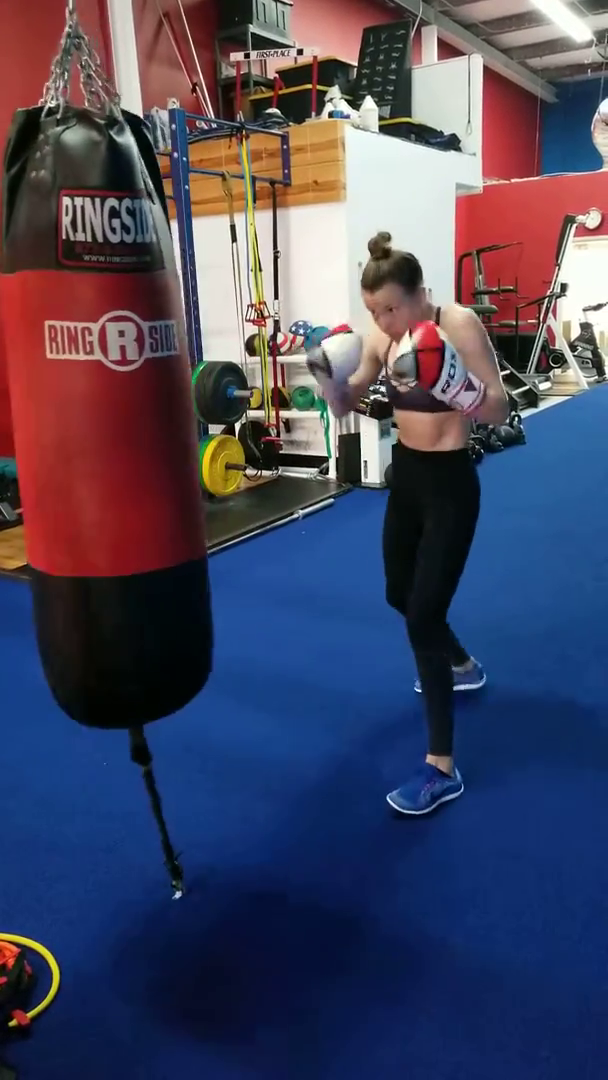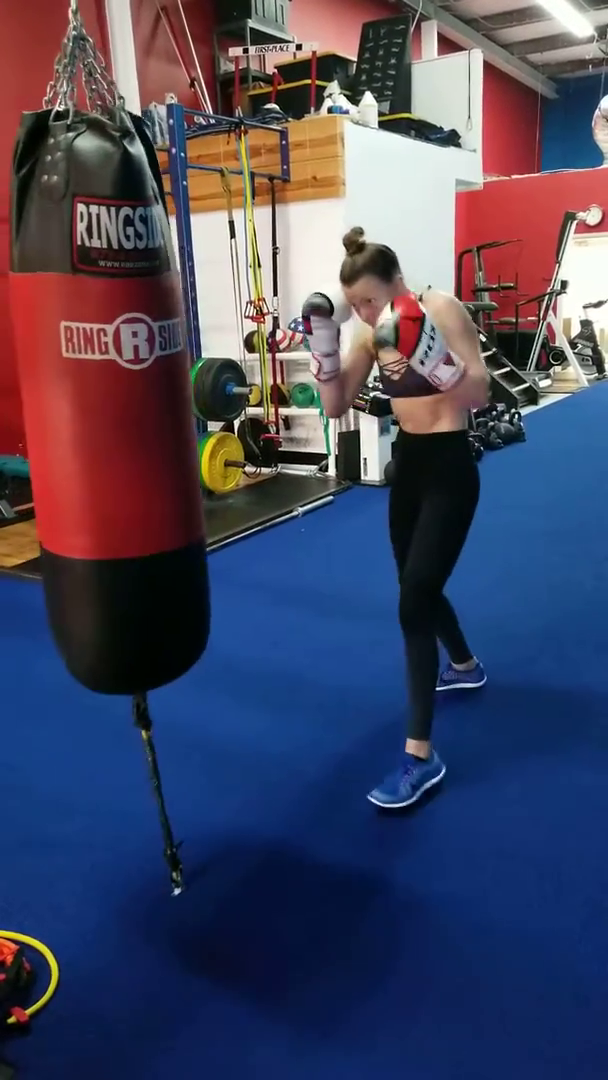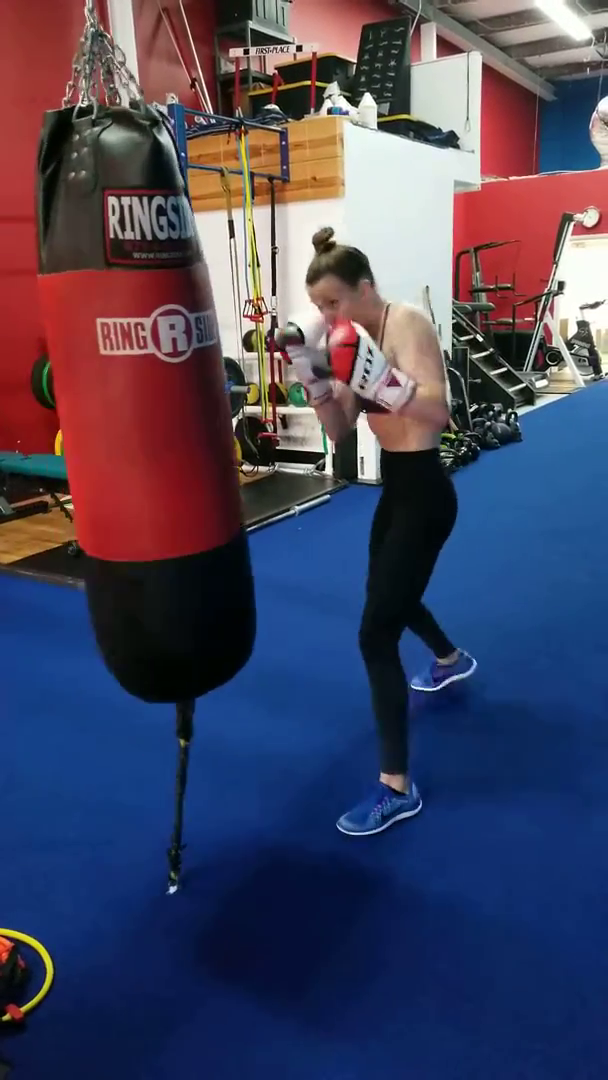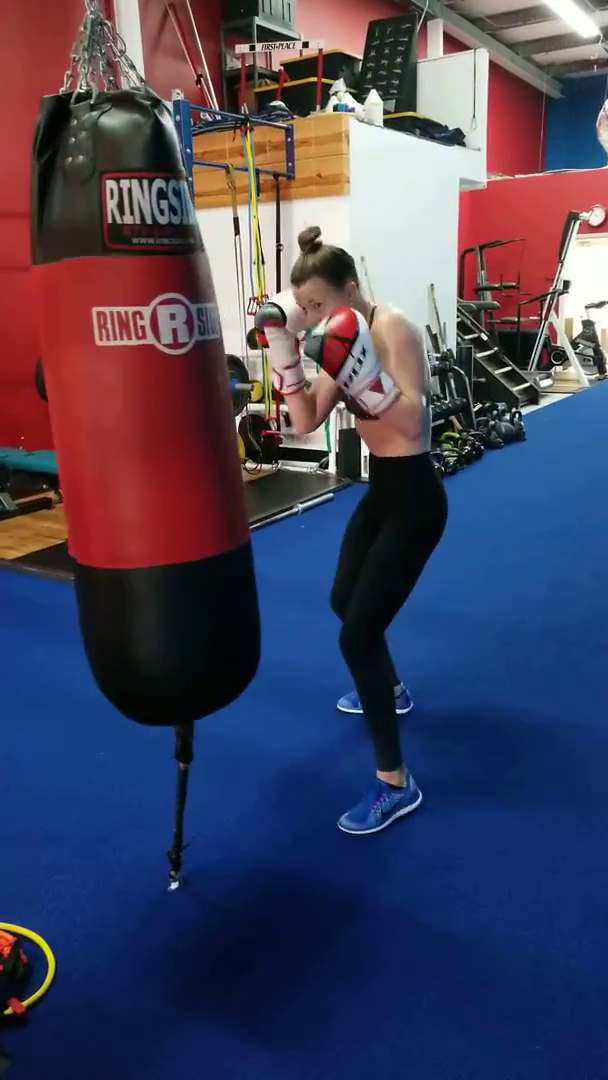
dt=0.3s
person 1, frame 1
left shoulder: (460, 325)
right shoulder: (382, 338)
left elbow: (495, 412)
right elbow: (346, 401)
left wrist: (446, 380)
right wrist: (335, 386)
left hip: (450, 483)
right hip: (406, 474)
left knee: (424, 621)
right knee: (401, 593)
left ankle: (442, 768)
right ankle: (461, 667)
person 1, frame 2
left shoulder: (442, 309)
right shoulder: (370, 334)
left elbow: (479, 394)
right elbow: (334, 407)
left wrist: (427, 350)
right wrist: (323, 344)
left hip: (449, 468)
right hip: (407, 464)
left knee: (414, 607)
right knee: (419, 584)
left ankle: (420, 756)
right ankle: (464, 667)
person 1, frame 3
left shoulder: (406, 321)
right shoulder: (354, 340)
left elbow: (436, 413)
right elbow: (337, 430)
left wrist: (372, 373)
right wrist: (312, 372)
left hip: (424, 490)
right hip: (397, 483)
left knee: (376, 634)
right knee: (388, 594)
left ankle: (396, 786)
right ankle: (451, 658)
person 1, frame 4
left shoulder: (390, 328)
right shoulder: (339, 340)
left elbow: (410, 425)
right elbow: (307, 421)
left wrist: (356, 366)
right wrist: (285, 353)
left hip: (415, 495)
right hip: (380, 488)
left knee: (357, 631)
right knee: (344, 601)
left ankle: (395, 783)
right ankle: (389, 690)
